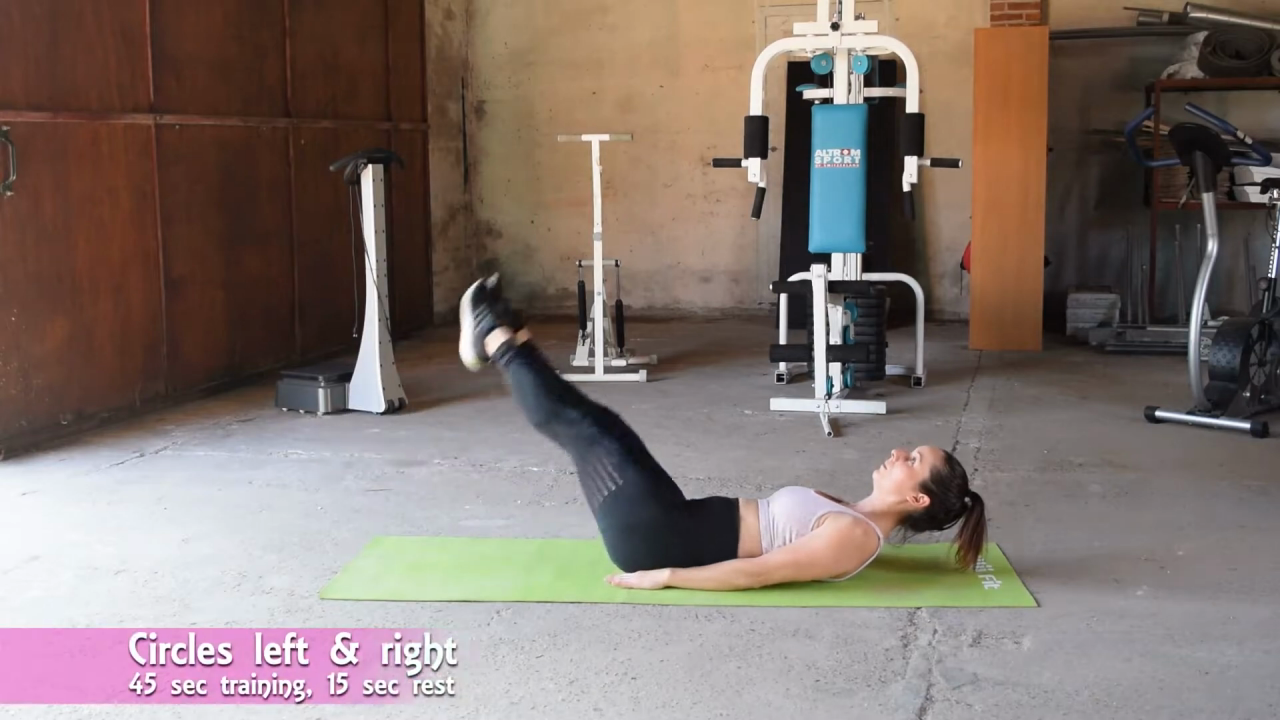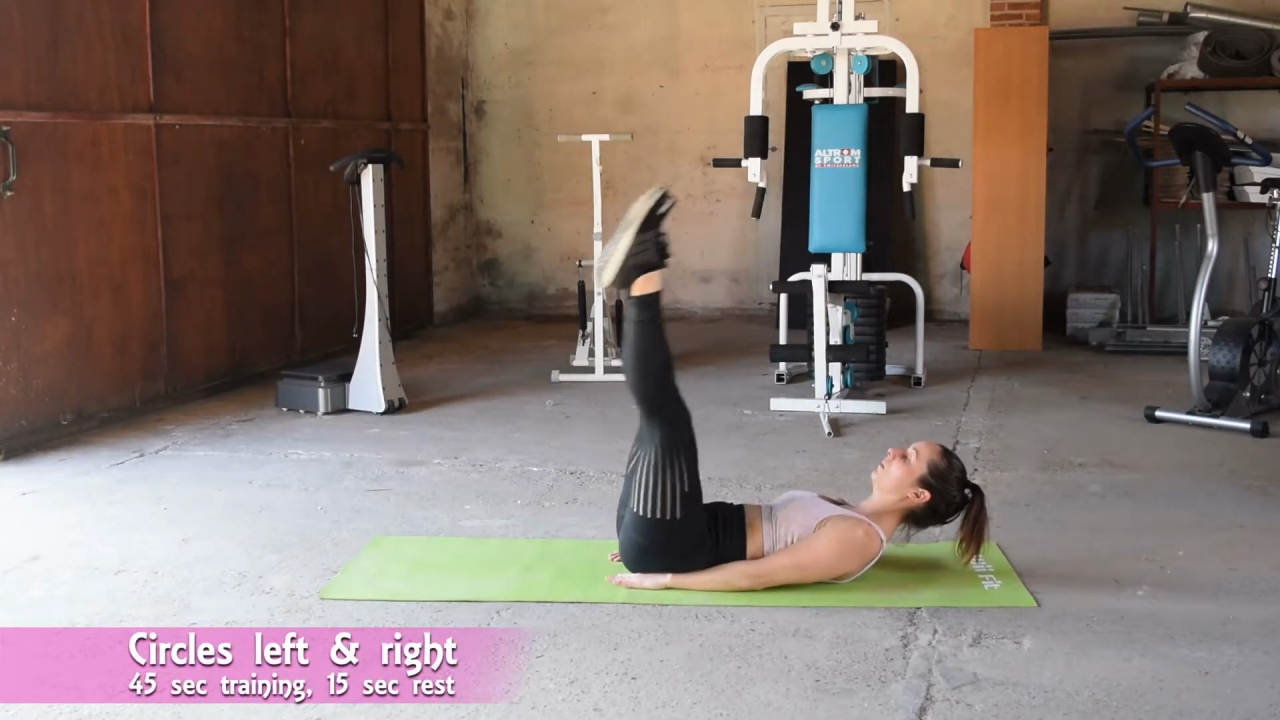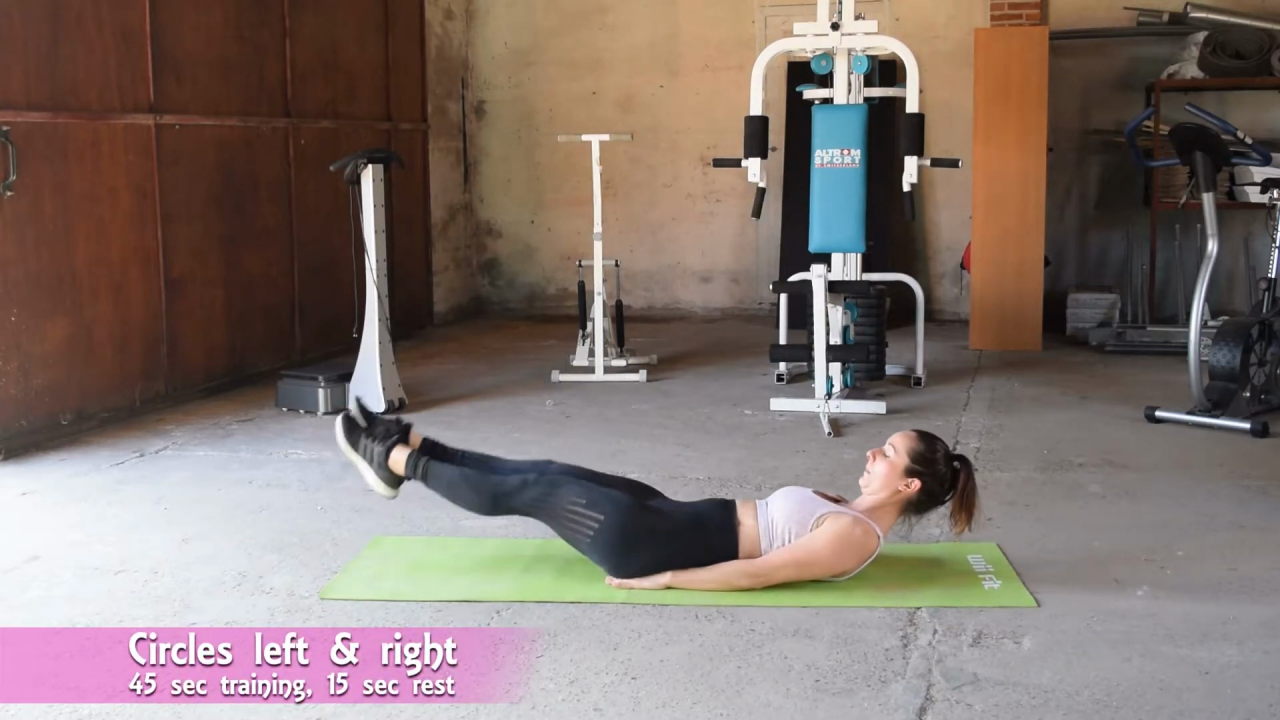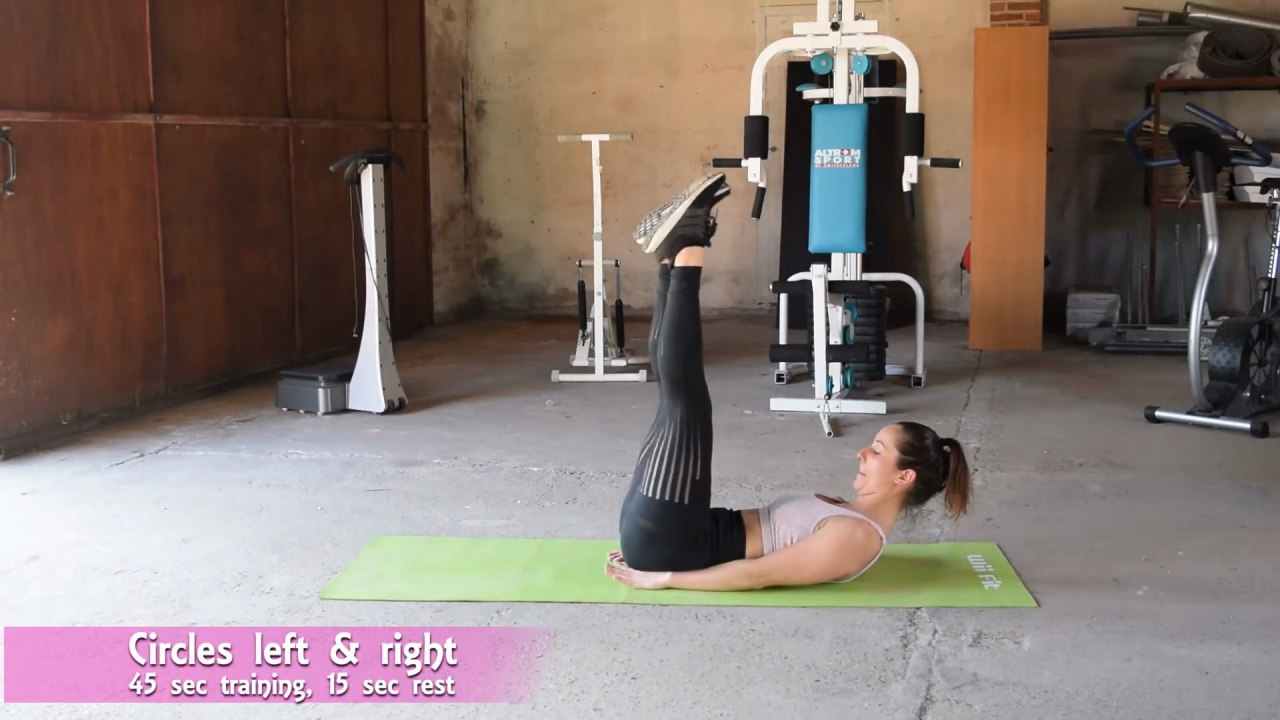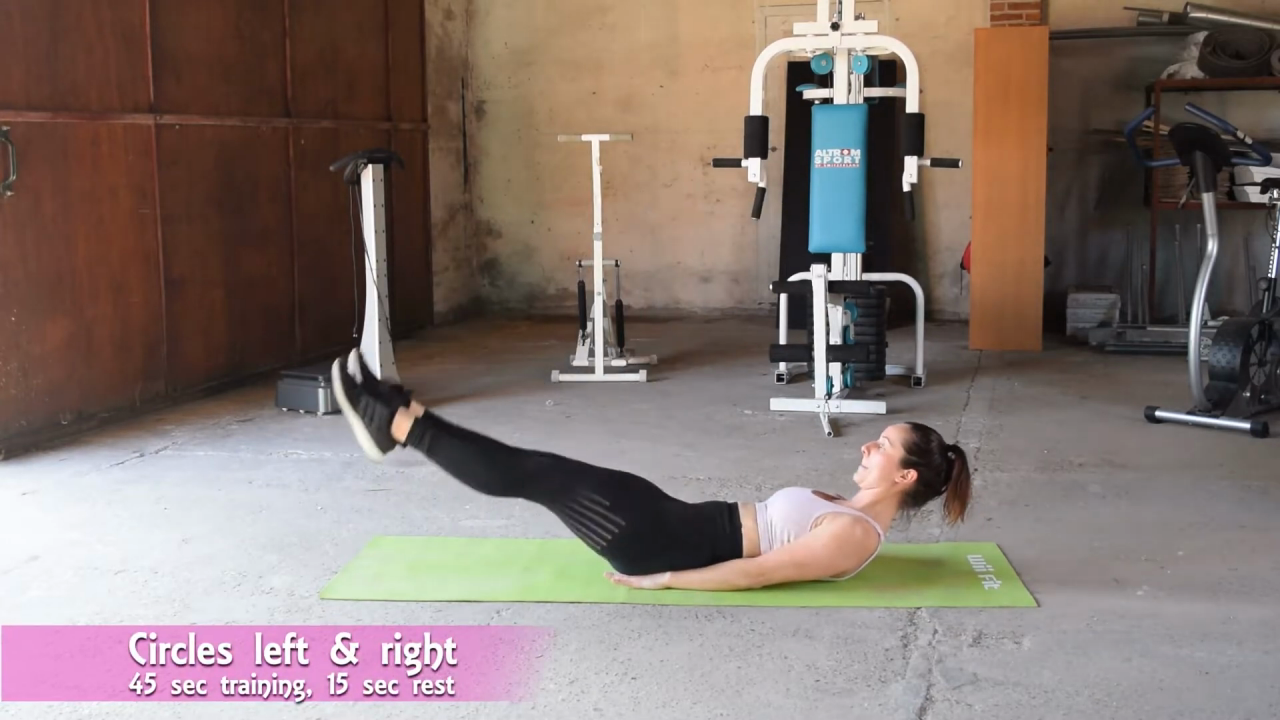
dt=0.7s
person 1, frame 1
left shoulder: (853, 539)
right shoulder: (850, 516)
left elbow: (756, 571)
left wrist: (665, 576)
left hip: (658, 542)
right hip: (682, 527)
left knee: (583, 430)
right knee: (598, 422)
left ankle: (497, 340)
right ankle: (507, 340)
person 1, frame 2
left shoulder: (857, 539)
right shoulder: (851, 514)
left elbow: (759, 575)
left wrist: (662, 578)
left knee: (664, 418)
left ankle: (643, 273)
right ankle: (642, 273)
person 1, frame 3
left shoulder: (850, 540)
right shoulder: (849, 509)
left elbow: (757, 574)
left wrist: (661, 580)
left hip: (669, 543)
right hip: (684, 522)
left knee: (537, 493)
right knee: (549, 475)
left ankle: (399, 457)
right ankle: (405, 445)
person 1, frame 4
left shoulder: (857, 537)
right shoulder: (852, 513)
left elbow: (758, 575)
left wrist: (659, 578)
left hip: (664, 549)
left knee: (685, 396)
left ankle: (687, 251)
person 1, frame 5
left shoulder: (854, 534)
right shoulder: (850, 505)
left elbow: (761, 571)
left wrist: (664, 577)
left hip: (670, 541)
right hip: (687, 522)
left knee: (544, 476)
right knee: (551, 468)
left ankle: (399, 426)
right ankle: (402, 418)
